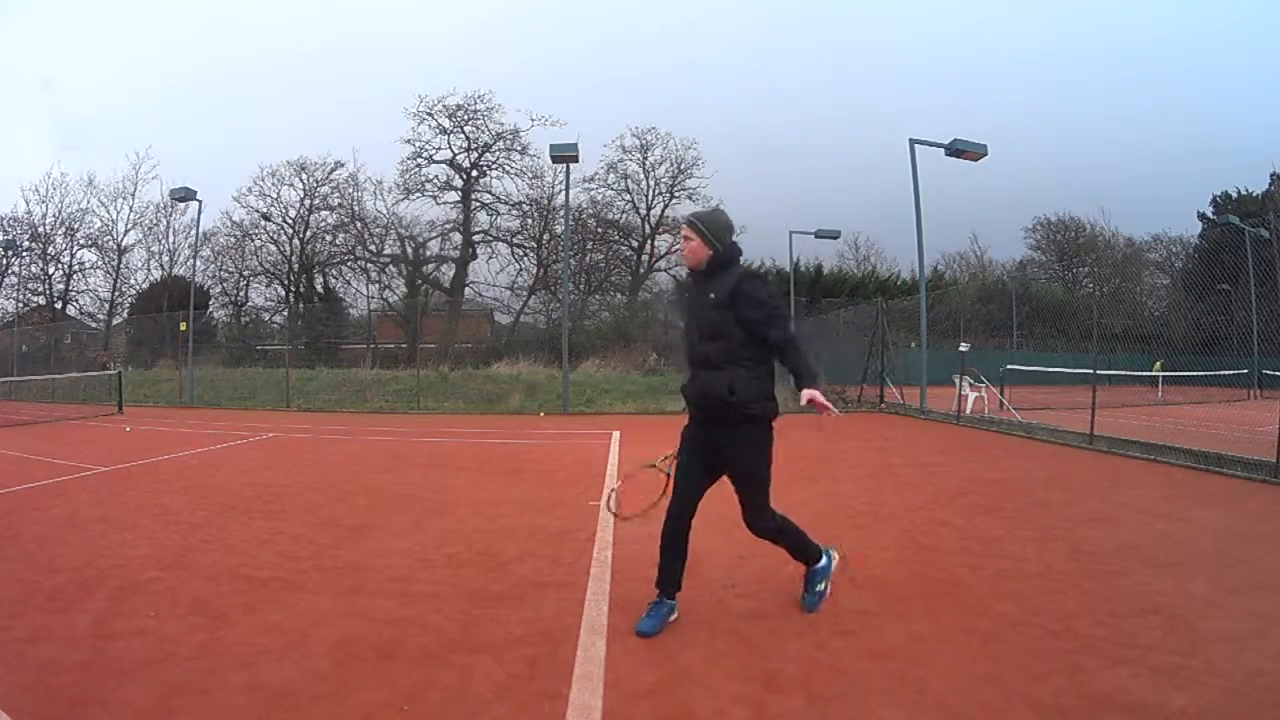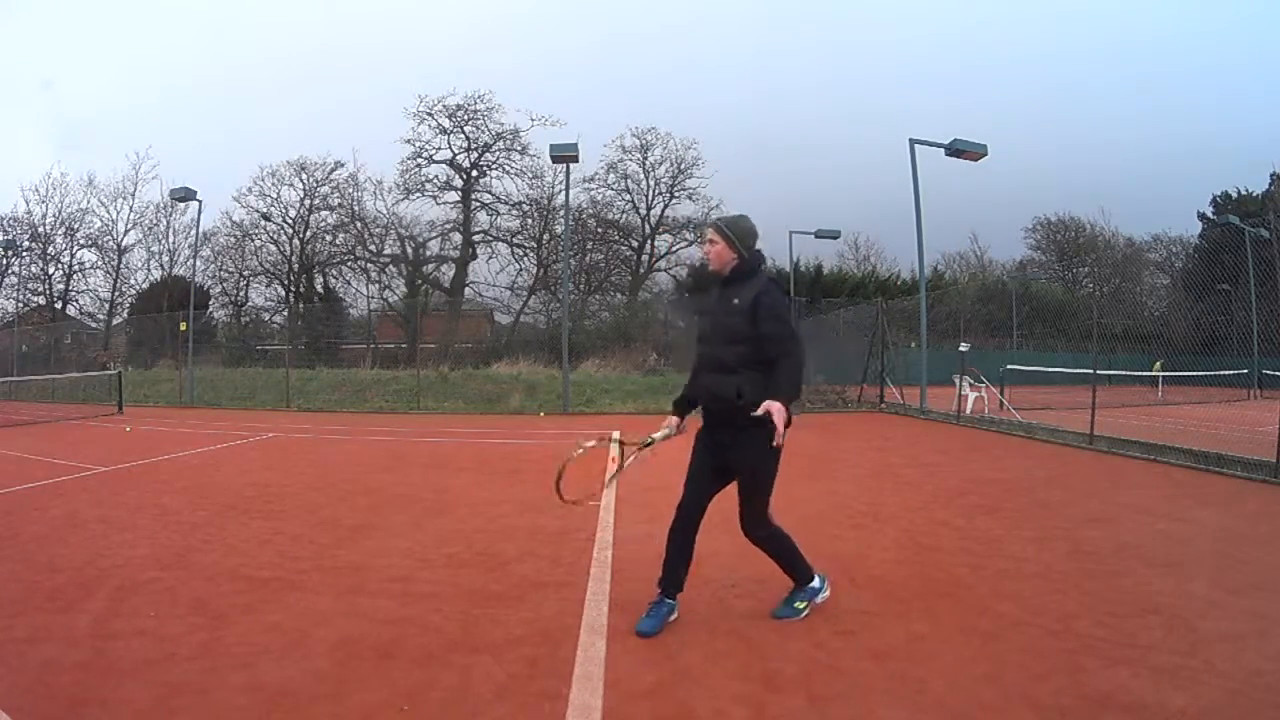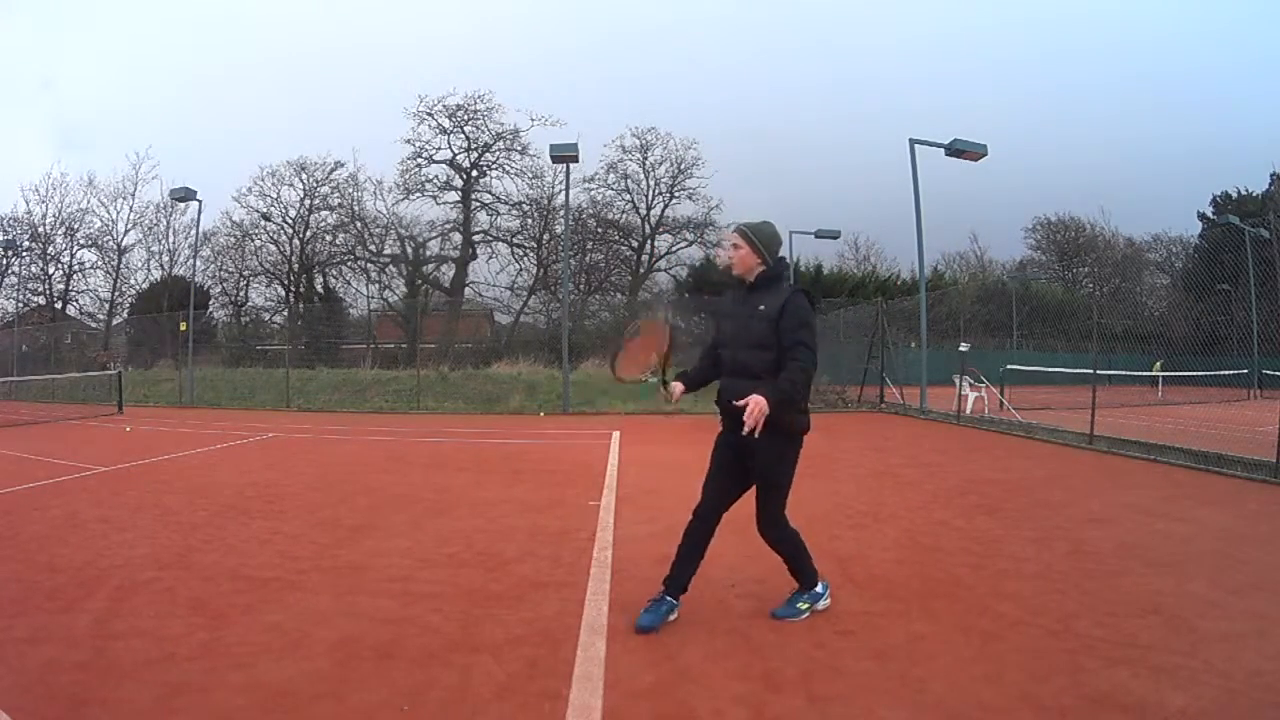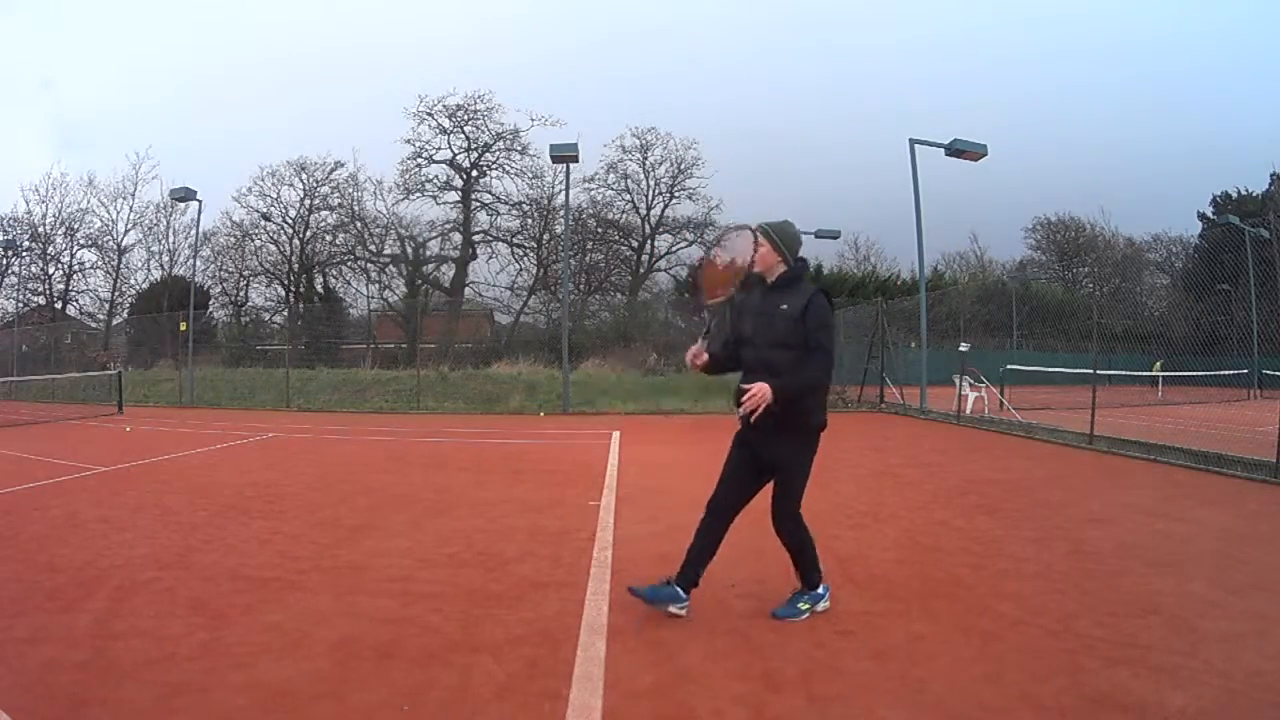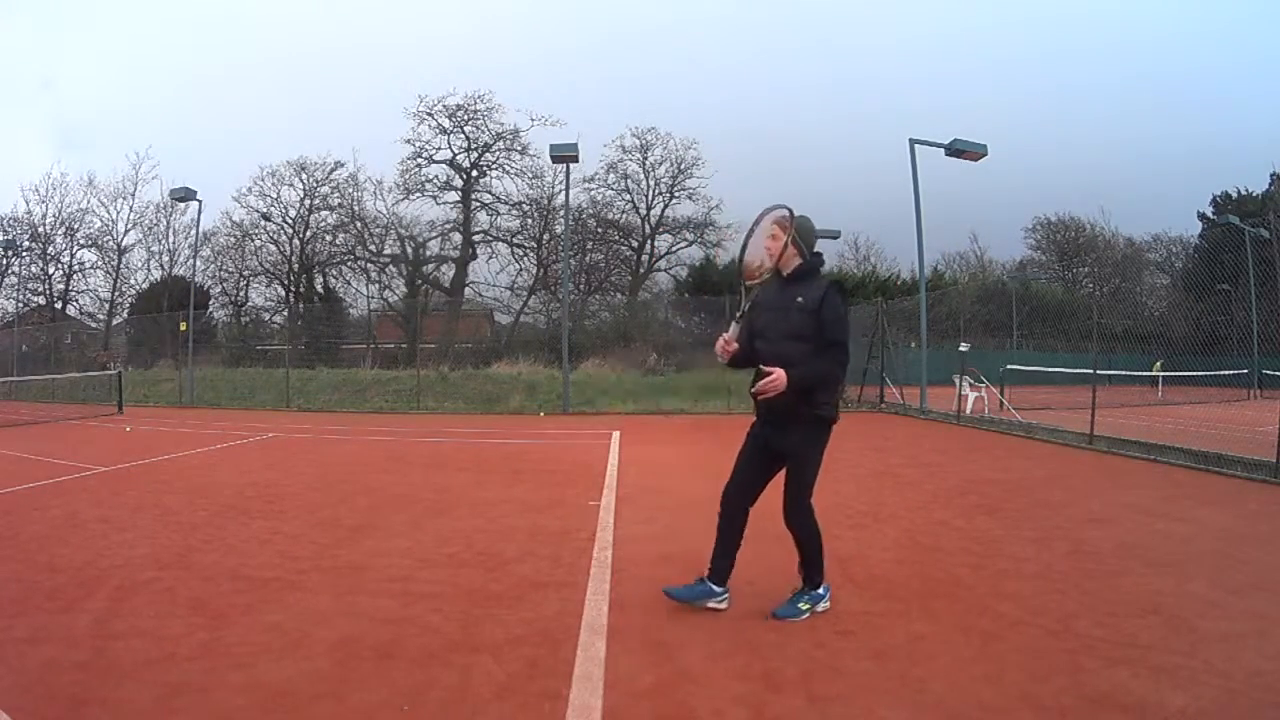
dt=0.1s
person 1, frame 1
left shoulder: (741, 285)
right shoulder: (697, 289)
left elbow: (781, 338)
left wrist: (807, 383)
left hip: (746, 421)
right hip: (705, 421)
left knee: (757, 514)
right knee: (679, 511)
left ankle: (818, 560)
right ankle: (667, 598)
person 1, frame 2
left shoulder: (764, 292)
right shoulder: (718, 292)
left elbow: (786, 351)
left wrist: (781, 398)
right wrist: (680, 408)
left hip: (755, 426)
right hip: (717, 425)
left knee: (754, 522)
right knee: (687, 513)
left ankle: (810, 583)
right ankle: (667, 598)
person 1, frame 3
left shoulder: (790, 300)
right shoulder: (733, 300)
left elbow: (802, 361)
right elbow: (717, 355)
left wrist: (769, 398)
right wrist: (685, 381)
left hip: (777, 431)
right hip: (736, 428)
left knee: (770, 520)
right knee: (705, 513)
left ankle: (813, 589)
right ankle: (670, 597)
person 1, frame 4
left shoulder: (810, 300)
right shoulder: (749, 298)
left elbow: (820, 364)
right elbow: (734, 351)
left wrist: (776, 389)
right wrist: (706, 358)
left hip: (795, 428)
right hip: (755, 425)
left knee: (784, 516)
right knee: (720, 507)
left ankle: (814, 589)
right ankle: (680, 588)
person 1, frame 5
left shoulder: (825, 293)
right shoulder: (767, 292)
left elbow: (837, 358)
right elbow: (754, 347)
left wrist: (792, 378)
right wrist: (732, 349)
left hip: (807, 419)
right hip: (769, 417)
left knee: (796, 506)
right knee: (734, 498)
left ankle: (816, 590)
right ankle: (716, 584)
